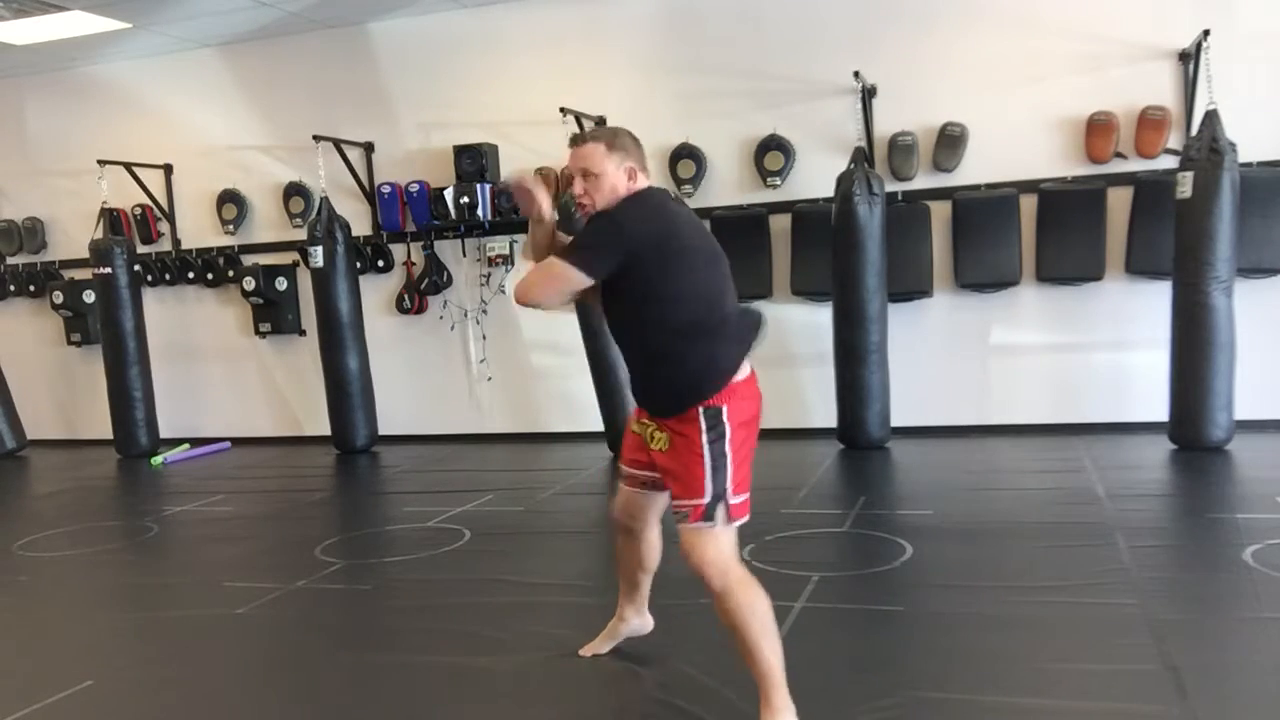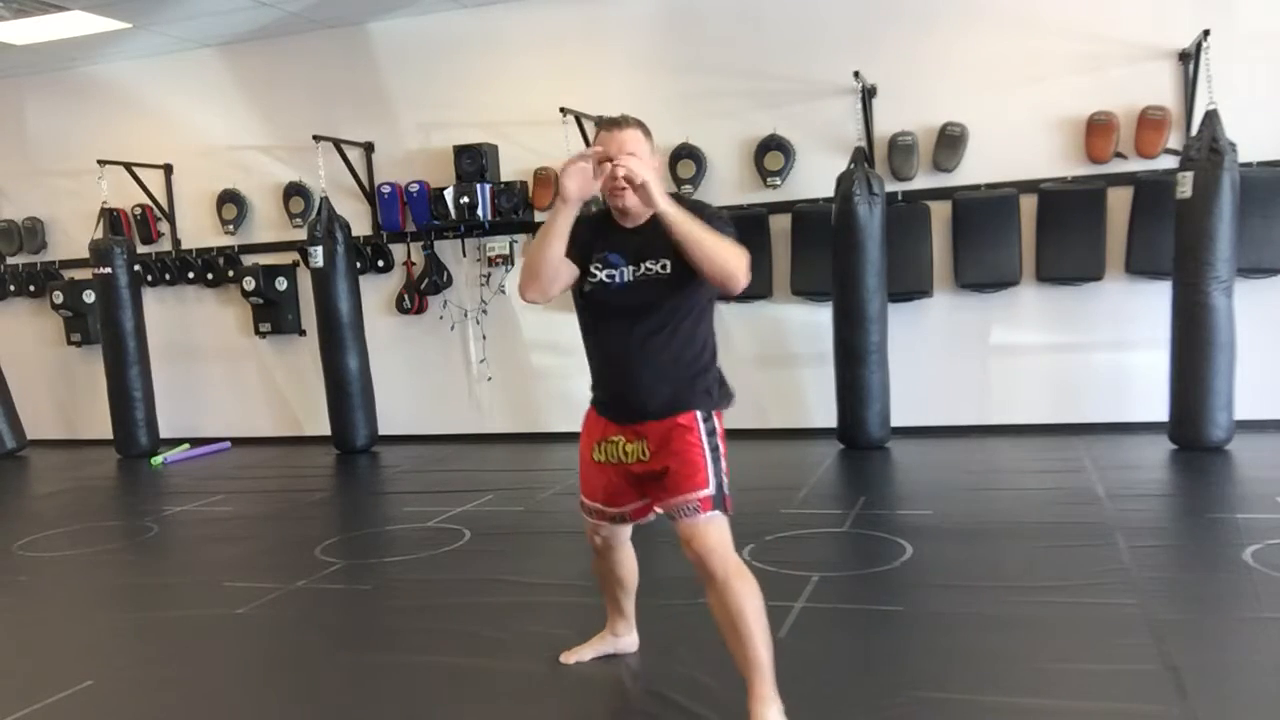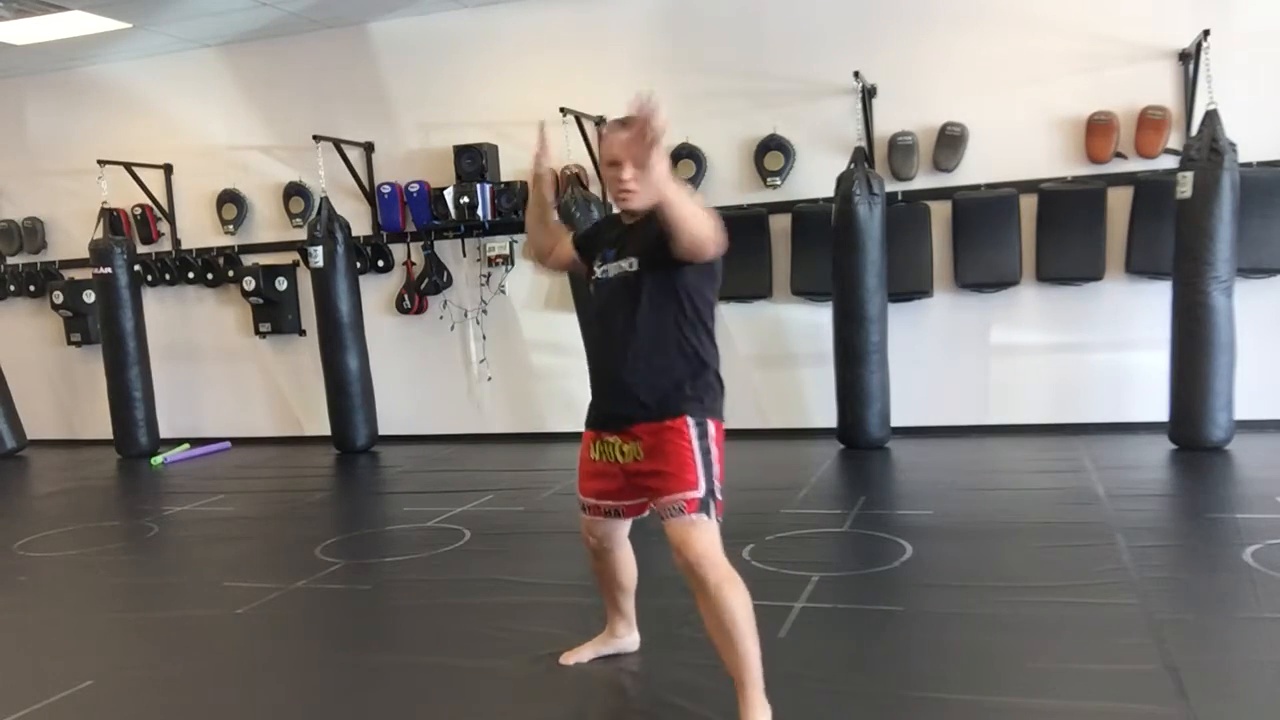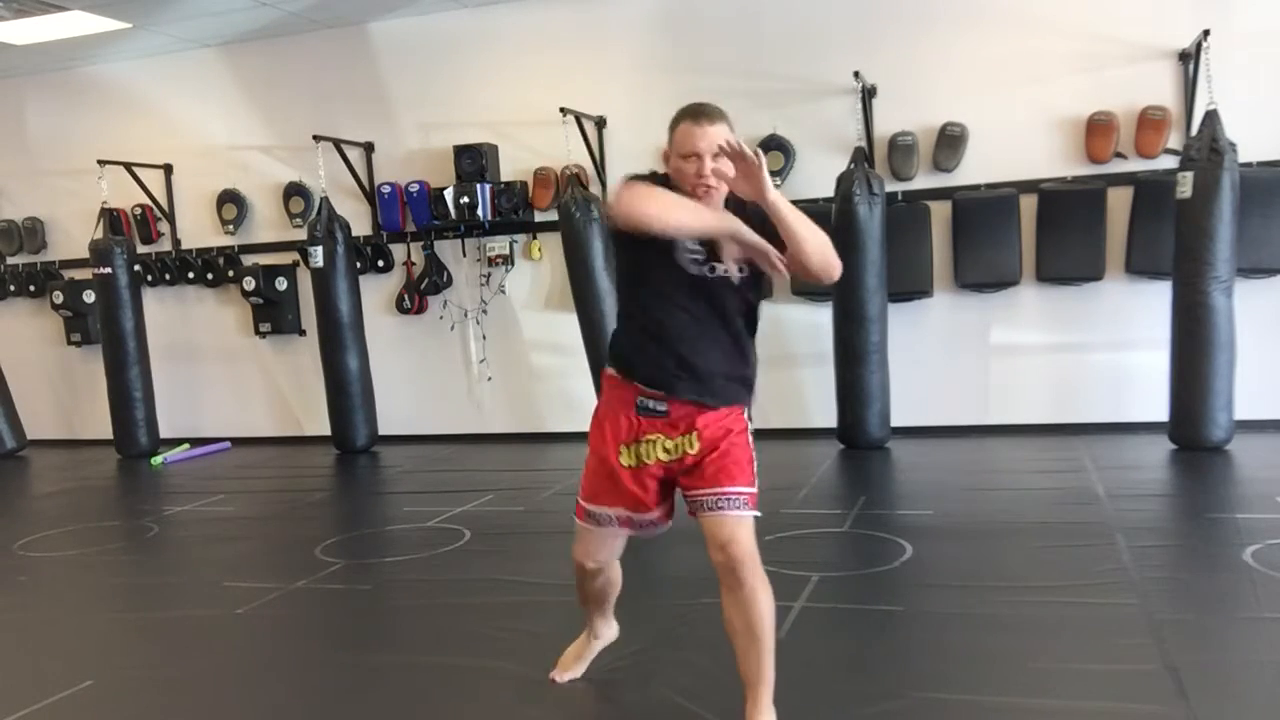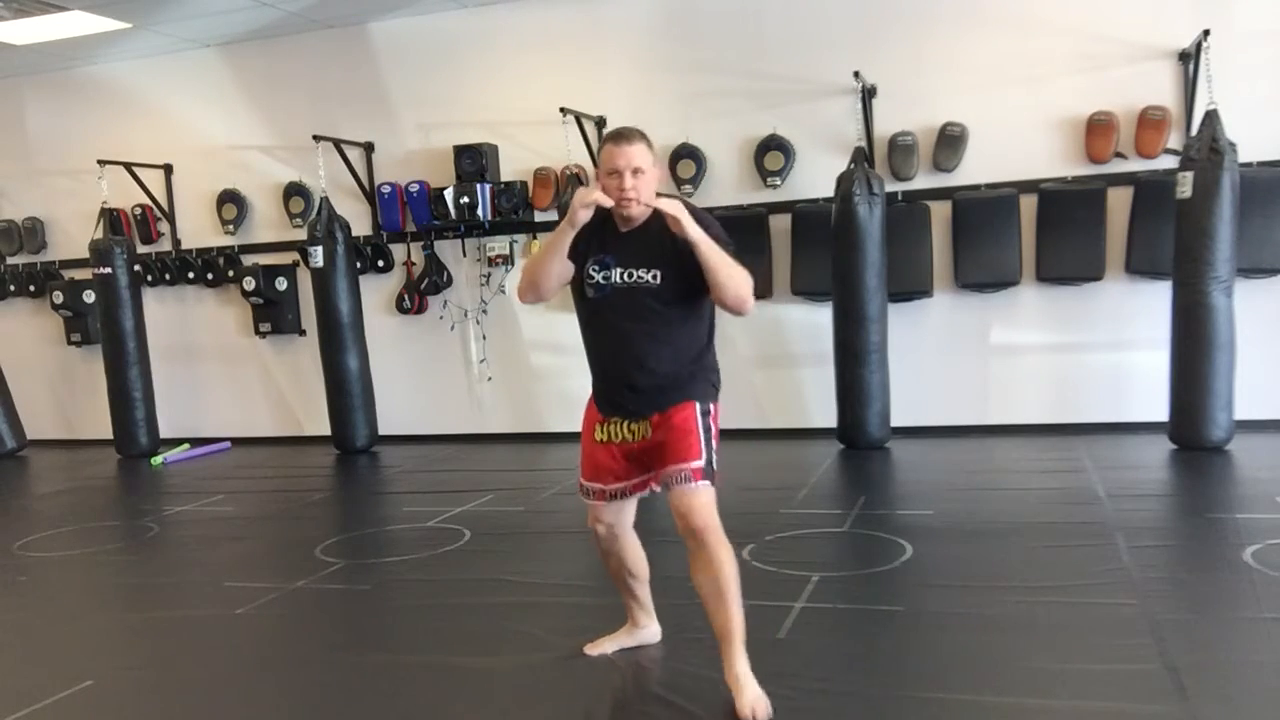
dt=0.5s
person 1, frame 1
left shoulder: (635, 218)
right shoulder: (625, 230)
left elbow: (532, 291)
right elbow: (550, 262)
left wrist: (565, 263)
right wrist: (541, 217)
left hip: (709, 403)
right hip: (664, 403)
left knee: (712, 559)
right knee: (630, 513)
right ankle: (632, 614)
person 1, frame 2
left shoulder: (692, 215)
right shoulder: (587, 230)
left elbow: (735, 276)
right elbow: (533, 289)
left wrist: (658, 203)
right wrist: (565, 207)
left hip: (684, 412)
right hip: (611, 415)
left knee: (709, 549)
right knee: (604, 533)
right ankle: (620, 630)
person 1, frame 3
left shoulder: (678, 219)
right shoulder: (610, 231)
left elbow: (705, 241)
right elbow: (545, 251)
left wrist: (659, 173)
right wrist: (540, 189)
left hip: (679, 416)
right hip: (611, 419)
left knee: (699, 554)
right knee: (600, 533)
right ankle: (621, 630)
person 1, frame 4
left shoulder: (751, 217)
right shoulder: (651, 194)
left elbow: (826, 270)
right elbow: (630, 209)
left wrist: (768, 199)
right wrist: (728, 228)
left hip: (717, 411)
right hip: (636, 405)
left knee: (735, 555)
right knee: (592, 552)
right ankle: (596, 629)
person 1, frame 5
left shoulder: (688, 225)
right shoulder: (587, 232)
left elbow: (741, 301)
right elbow: (530, 290)
left wrist: (691, 230)
right wrist: (570, 223)
left hip: (680, 402)
right hip: (610, 407)
left knee: (698, 520)
right knee: (606, 524)
left ankle: (738, 667)
right ankle: (642, 622)
